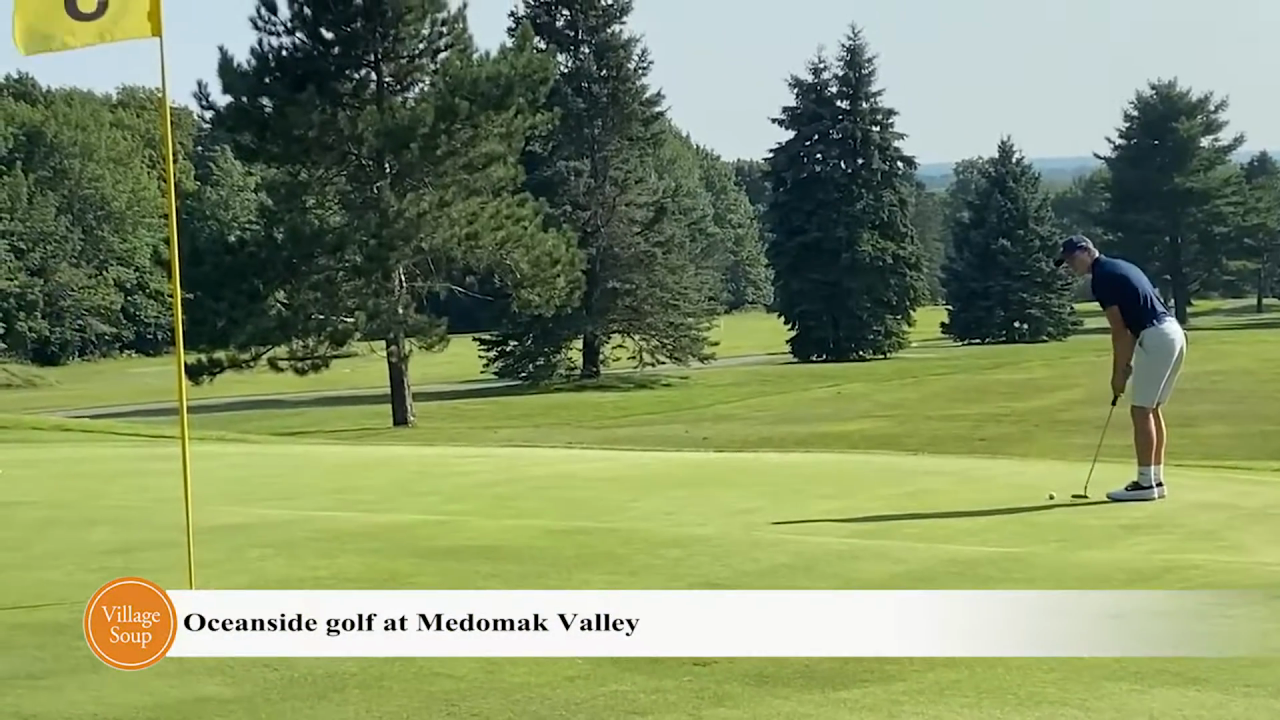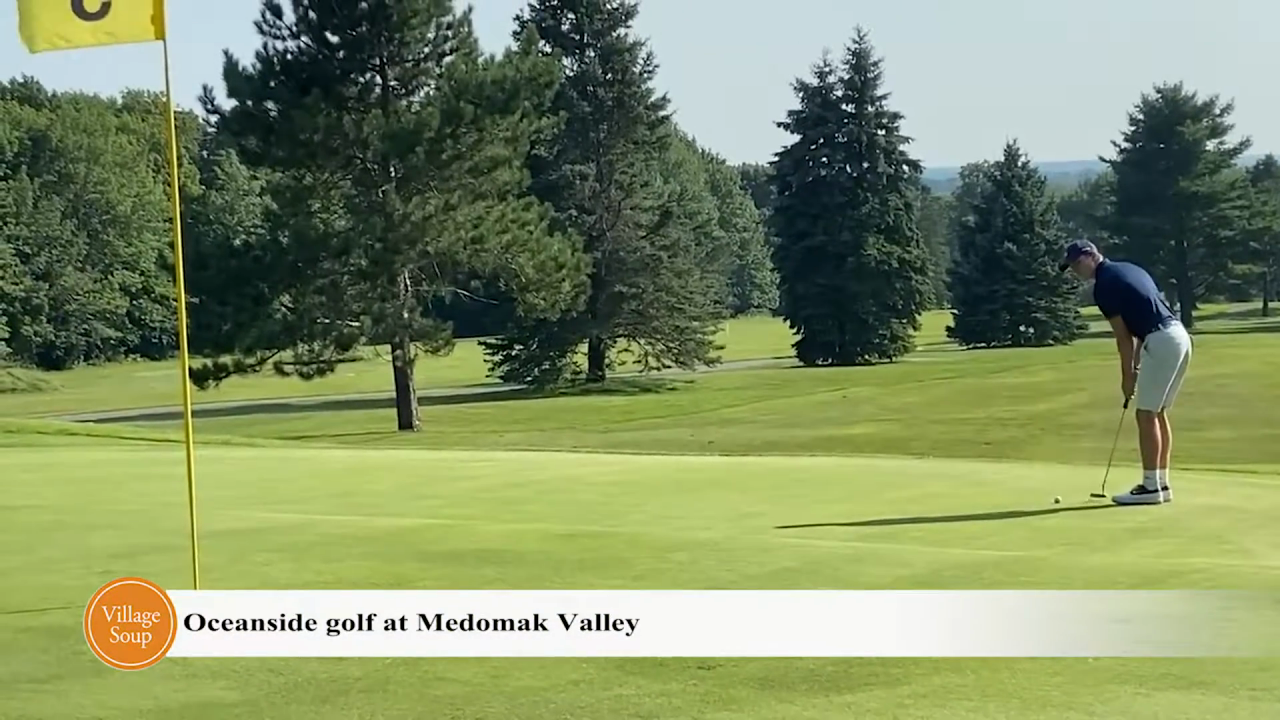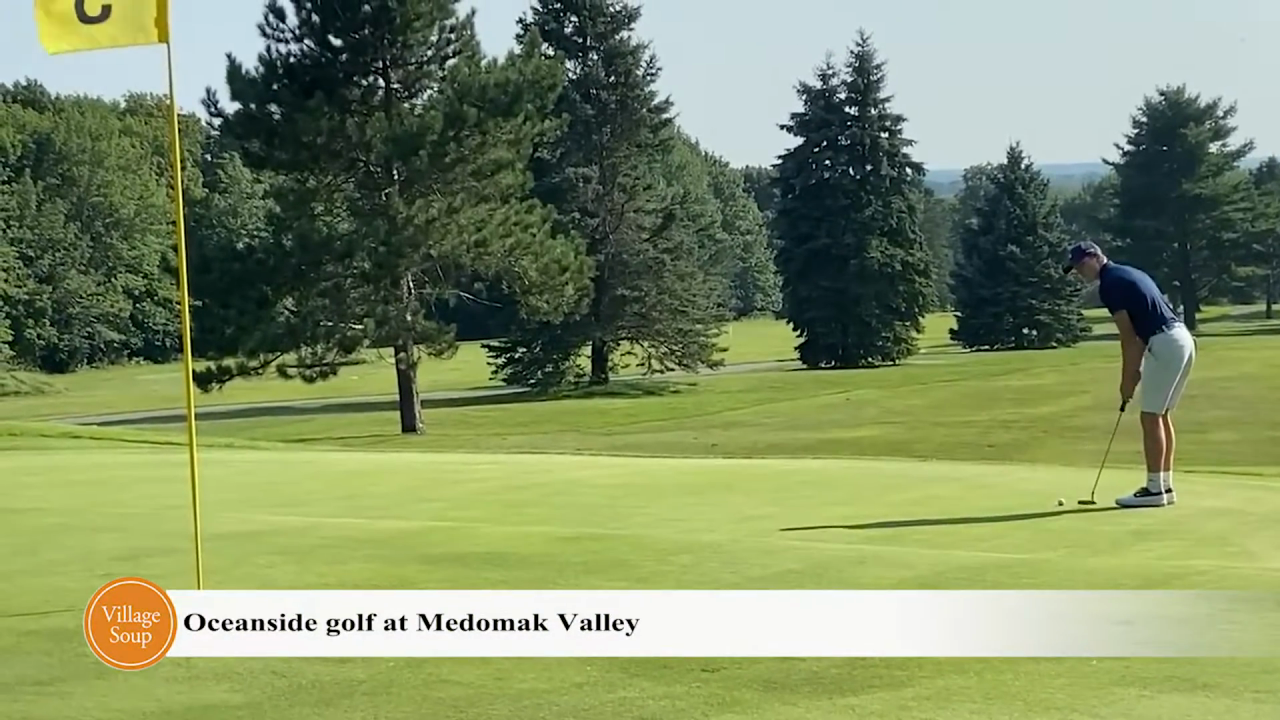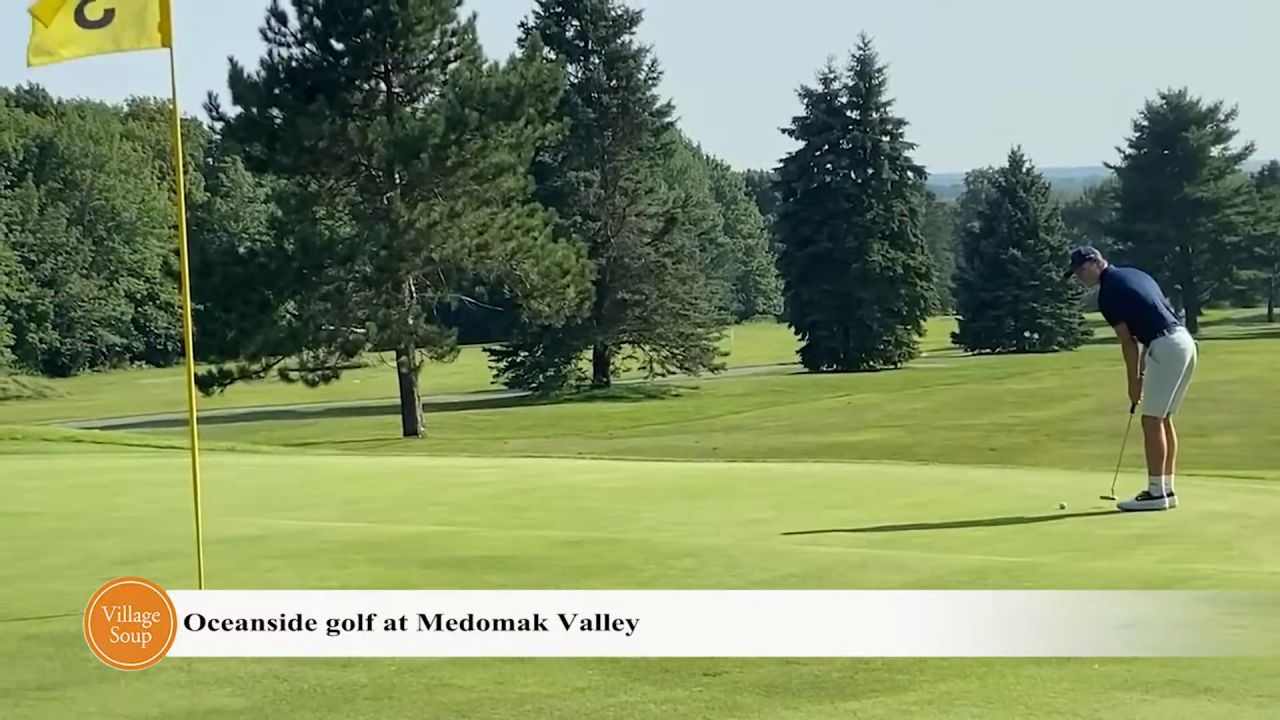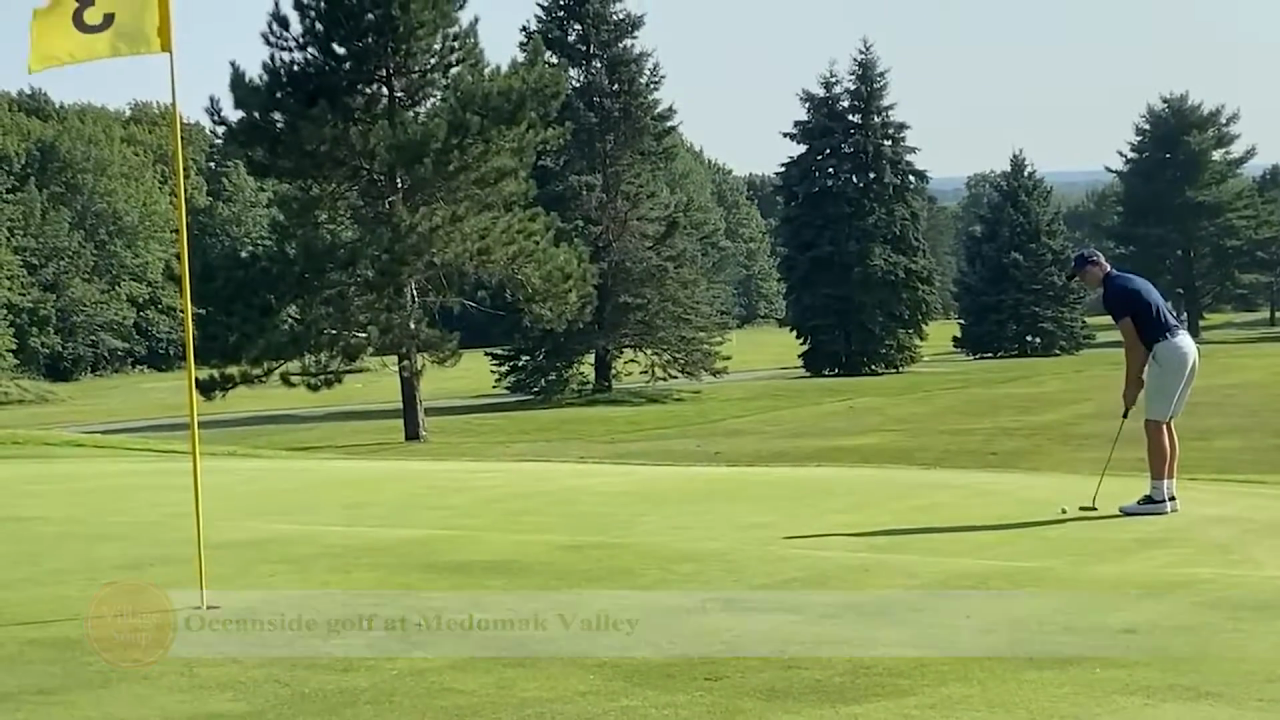
dt=0.5s
person 1, frame 1
left shoulder: (1102, 277)
right shoulder: (1118, 267)
left elbow: (1119, 329)
left wrist: (1118, 372)
right wrist: (1127, 364)
left hip: (1156, 338)
right hip: (1172, 333)
left knee: (1141, 411)
right knee: (1152, 409)
left ankle: (1145, 483)
right ankle: (1155, 479)
person 1, frame 2
left shoulder: (1103, 285)
right shoulder: (1126, 268)
left elbow: (1124, 336)
left wrist: (1127, 376)
right wrist: (1137, 364)
left hip: (1161, 342)
right hip: (1178, 336)
left knee: (1146, 414)
right knee: (1157, 413)
left ankle: (1151, 486)
right ankle: (1161, 483)
person 1, frame 3
left shoulder: (1110, 284)
right shoulder: (1127, 274)
left elbow: (1128, 335)
left wrist: (1127, 378)
right wrist: (1137, 369)
left hip: (1166, 344)
right hip: (1181, 339)
left knee: (1151, 417)
right knee: (1160, 415)
left ankle: (1154, 489)
right ankle: (1165, 486)
person 1, frame 4
left shoulder: (1108, 292)
right shoulder: (1132, 274)
left elbow: (1129, 342)
left wrist: (1133, 382)
right wrist: (1143, 370)
left hip: (1167, 348)
right hip: (1183, 342)
left knee: (1152, 420)
right knee: (1163, 418)
left ankle: (1156, 493)
right ankle: (1166, 489)
person 1, frame 5
left shoulder: (1113, 292)
right shoulder: (1129, 281)
left elbow: (1133, 343)
left wrist: (1130, 386)
right wrist: (1139, 377)
left hip: (1169, 352)
right hip: (1184, 347)
left knee: (1155, 424)
right knee: (1164, 423)
left ankle: (1158, 497)
right ankle: (1168, 494)
